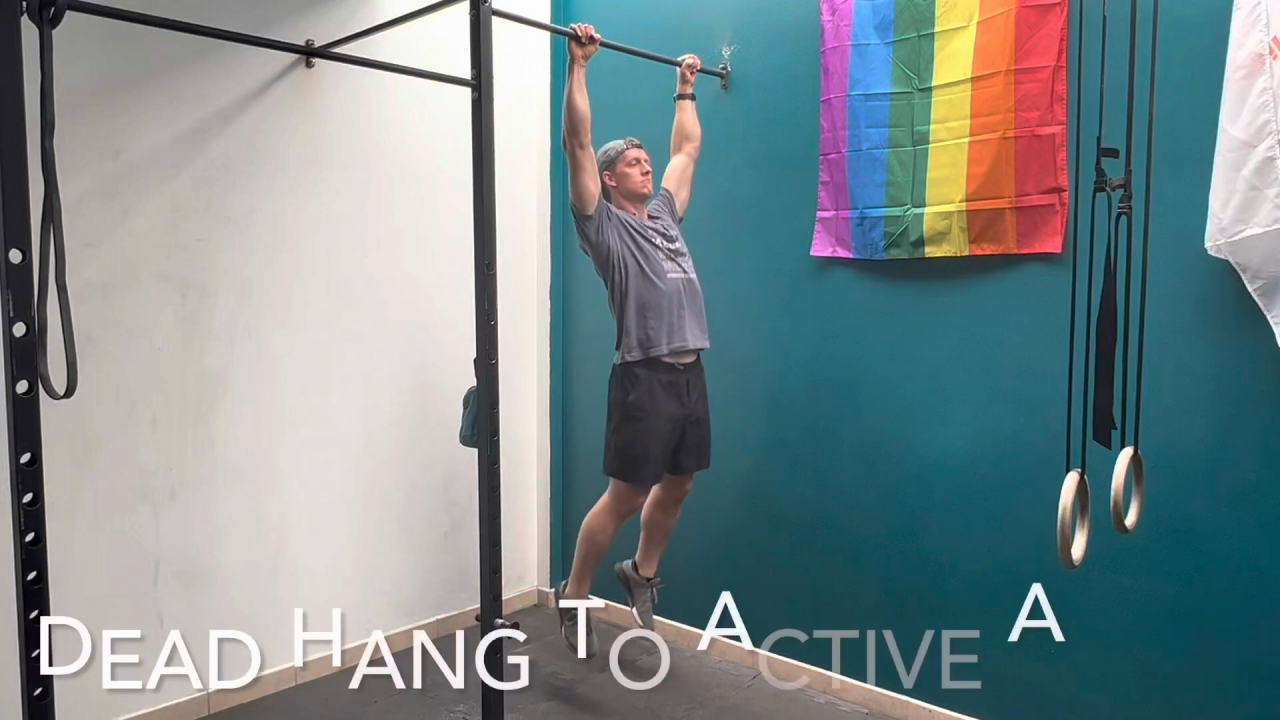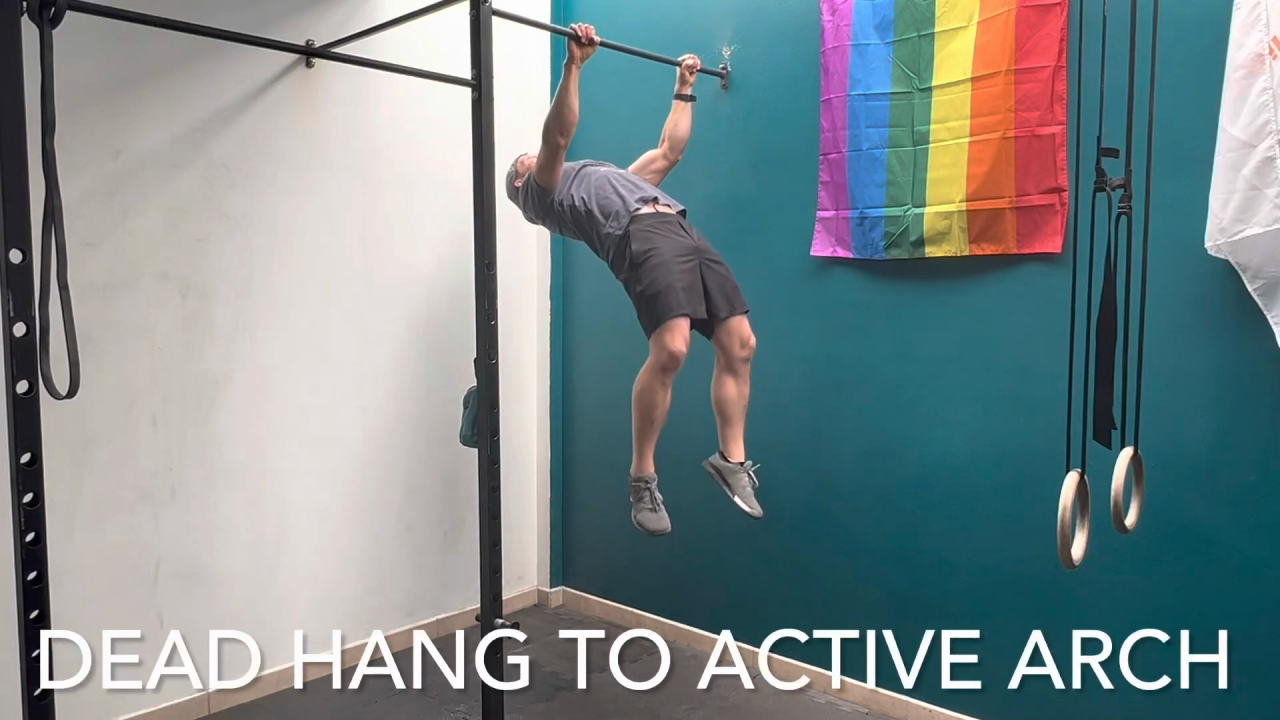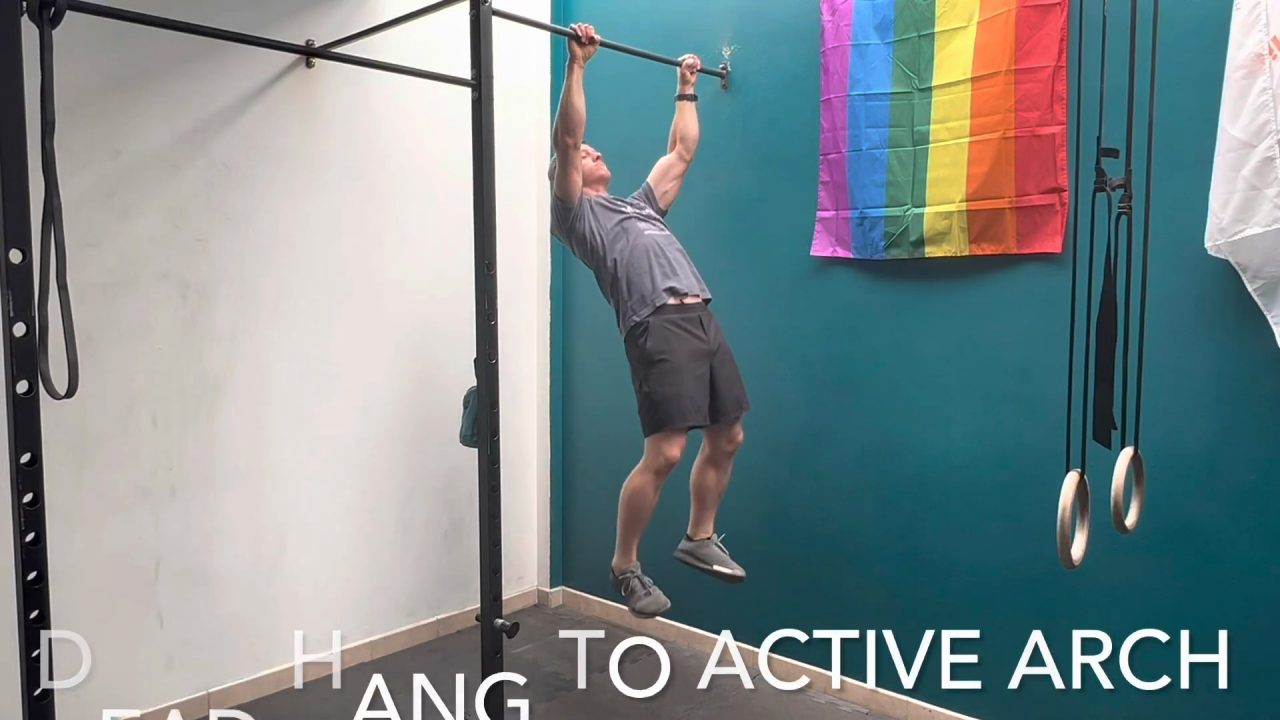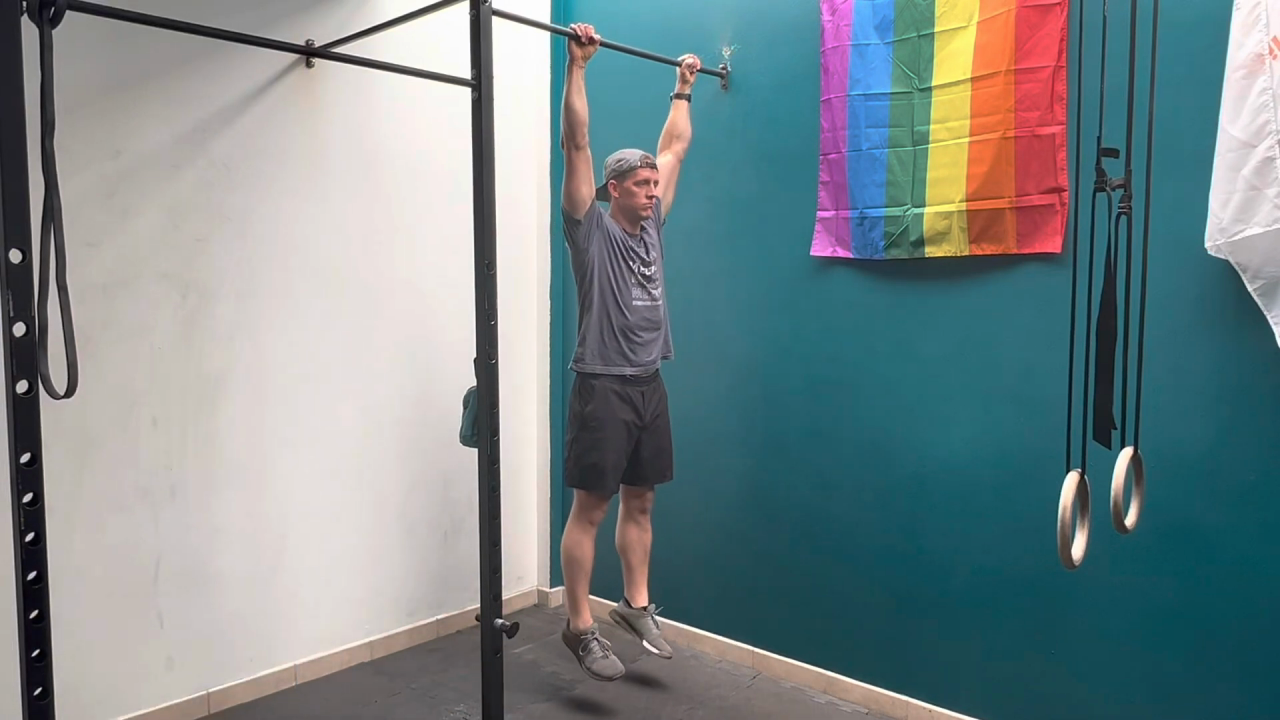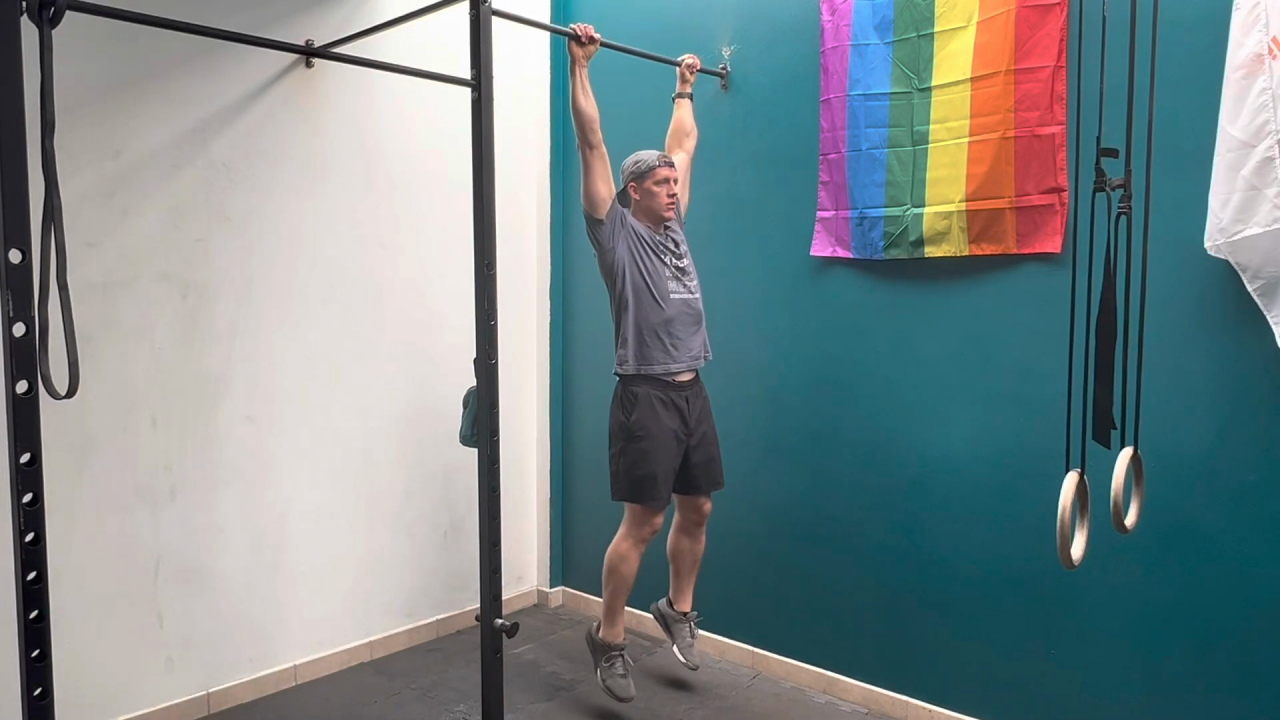
dt=1s
person 1, frame 1
left shoulder: (664, 212)
right shoulder: (602, 223)
left elbow: (687, 146)
right elbow: (578, 144)
left wrist: (685, 88)
right wrist: (578, 63)
left hip: (690, 374)
right hip: (645, 377)
left knee: (676, 487)
right knee: (624, 497)
left ankle: (641, 574)
right ankle: (574, 594)
person 1, frame 2
left shoulder: (602, 176)
right shoulder: (543, 196)
left elbow: (668, 152)
right elbow: (558, 136)
left wrist: (684, 88)
right wrist: (573, 63)
left hip: (685, 233)
right hip: (642, 237)
left knee: (739, 346)
right knee: (670, 350)
left ankle: (732, 460)
right ankle: (642, 477)
person 1, frame 3
left shoulder: (639, 204)
right shoulder: (574, 213)
left elbow: (681, 152)
right elbow: (566, 138)
left wrist: (686, 88)
right wrist: (576, 63)
left hip: (703, 320)
right hip: (659, 328)
left knee: (727, 439)
right knee: (665, 454)
left ankle: (700, 538)
right ankle: (625, 567)
person 1, frame 4
left shoulder: (651, 225)
right shoulder: (589, 227)
left elbow: (674, 146)
right elbow: (575, 145)
left wrist: (682, 87)
right wrist: (577, 64)
left hip: (649, 386)
right hip: (602, 388)
left knee: (639, 504)
right knee: (589, 509)
left ankle: (637, 606)
right ankle: (580, 628)
person 1, frame 5
left shoulder: (673, 224)
right shoulder: (616, 230)
left elbow: (683, 145)
right elbow: (591, 143)
left wrist: (684, 86)
right wrist: (579, 64)
left hip: (692, 392)
right hip: (645, 396)
left knee: (697, 510)
right knee: (643, 521)
left ankle: (678, 610)
right ankle: (608, 638)
